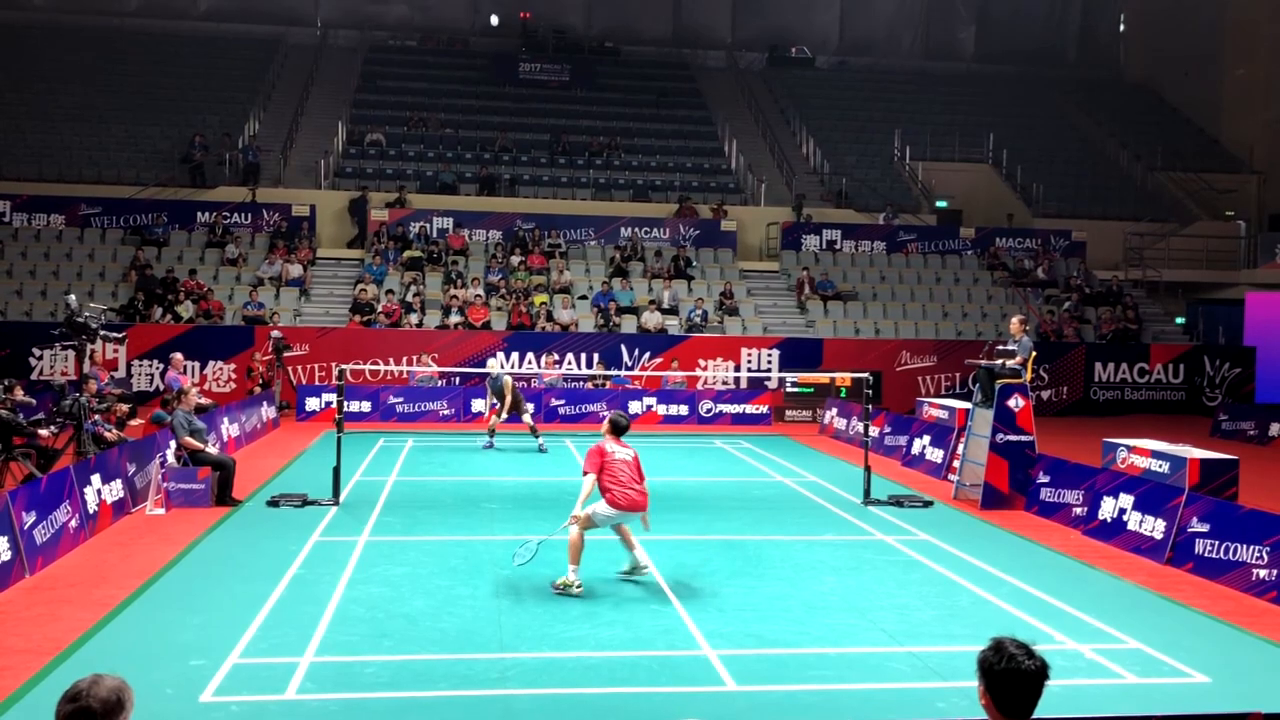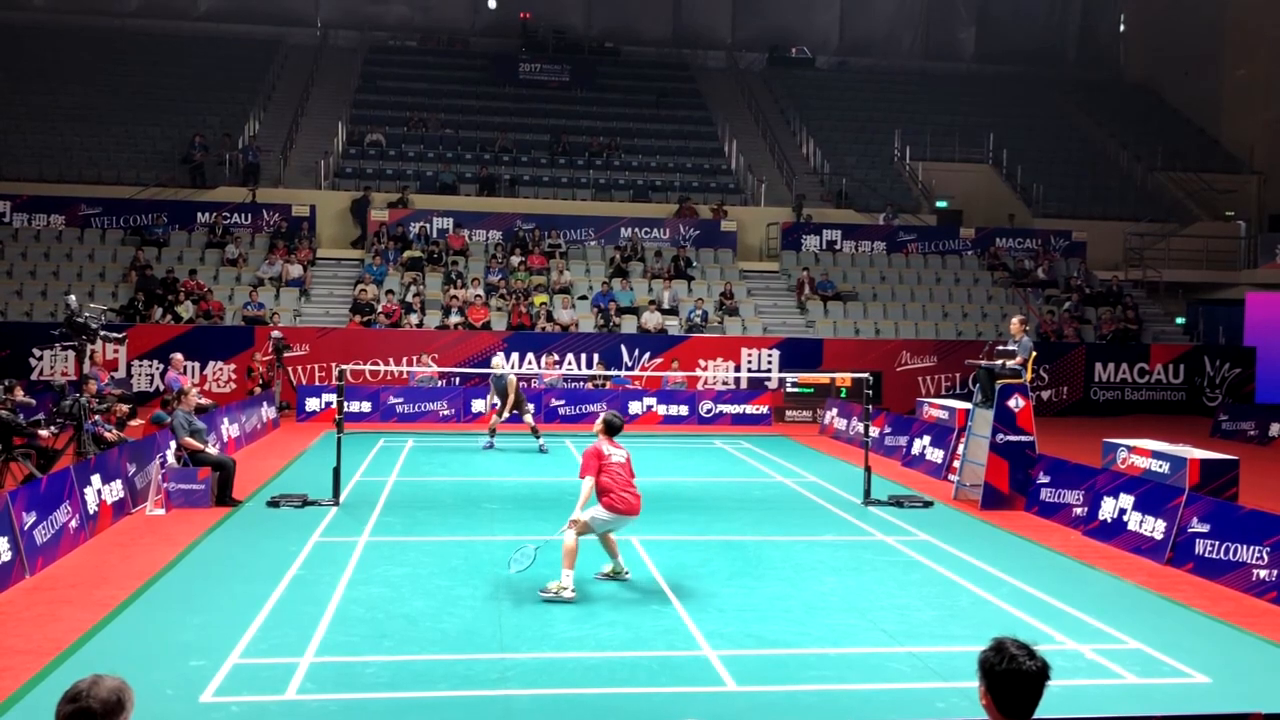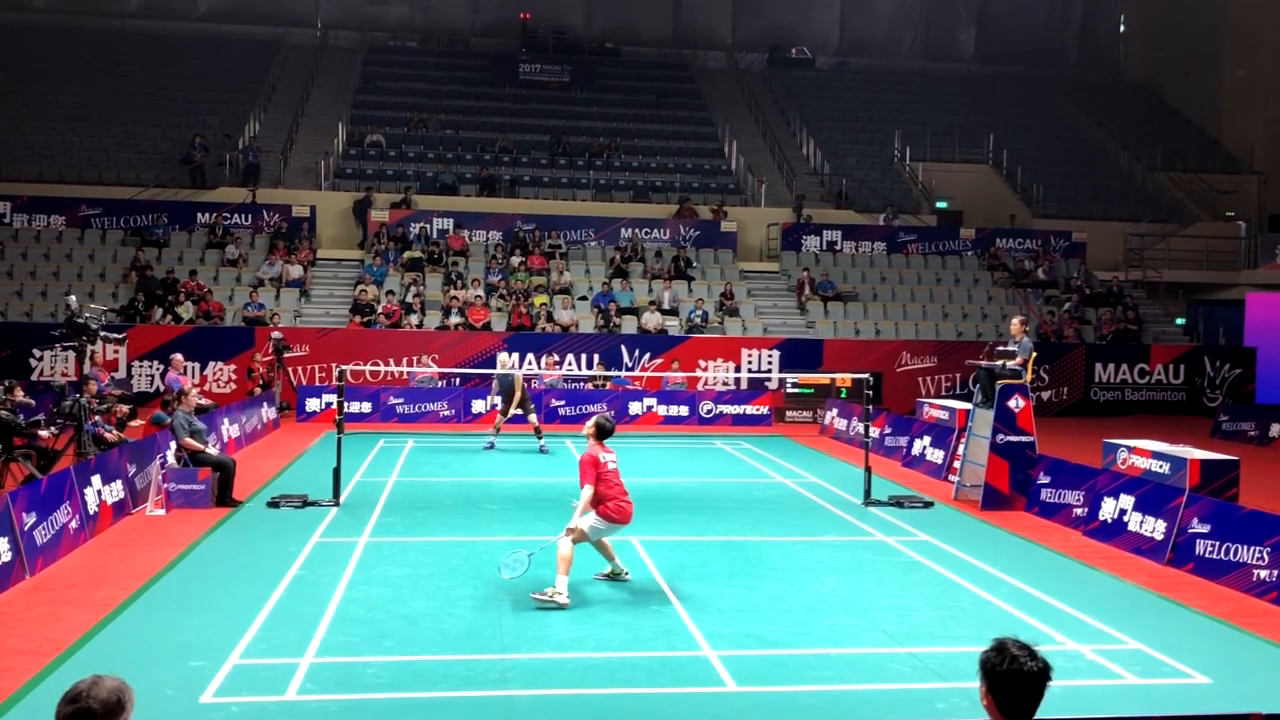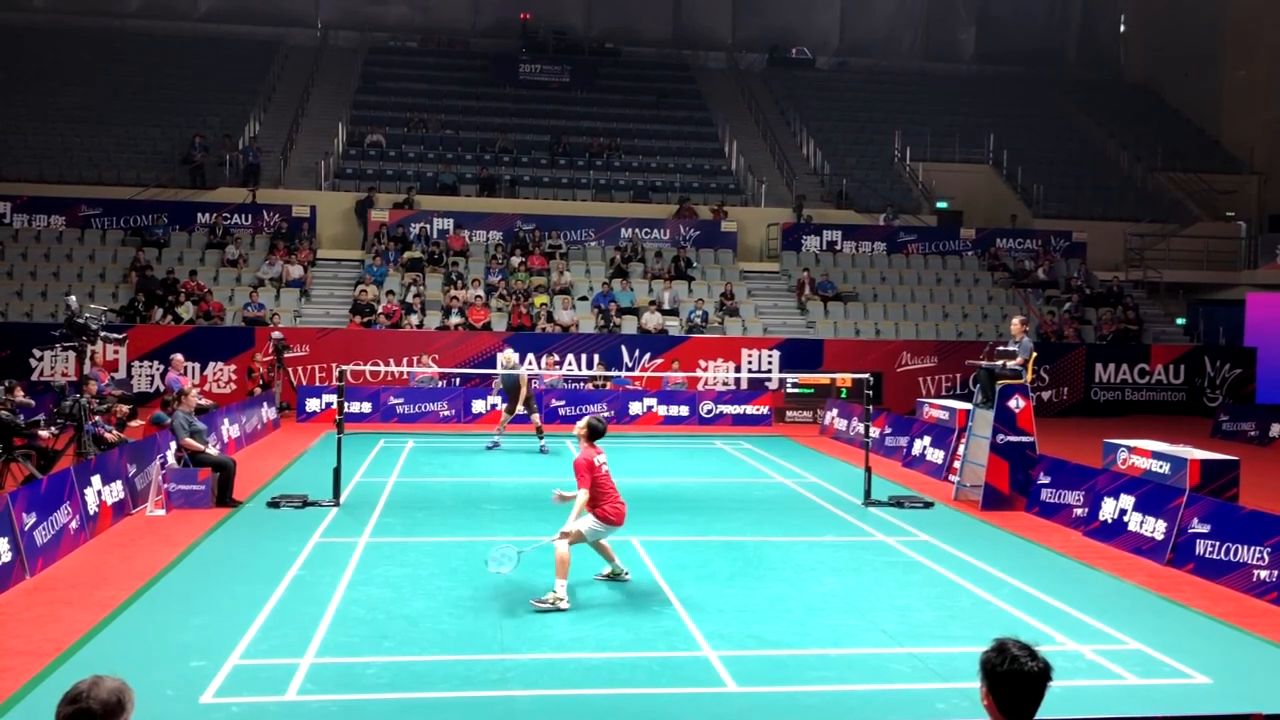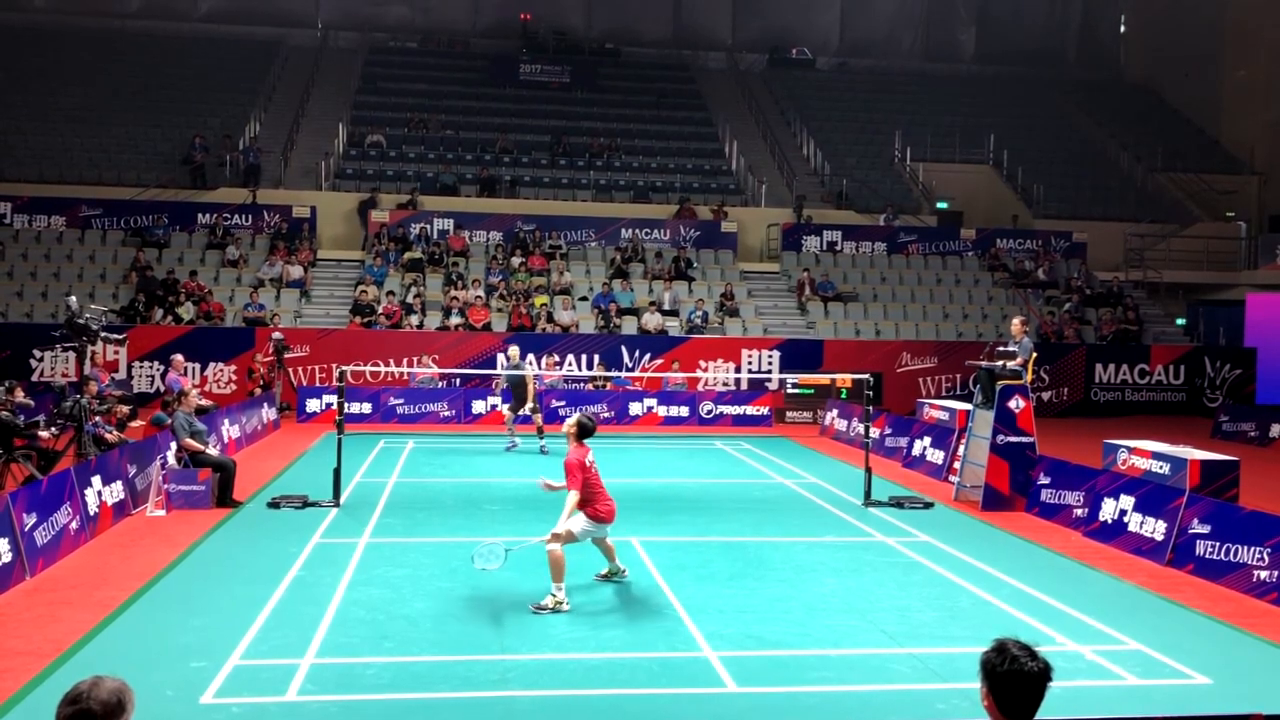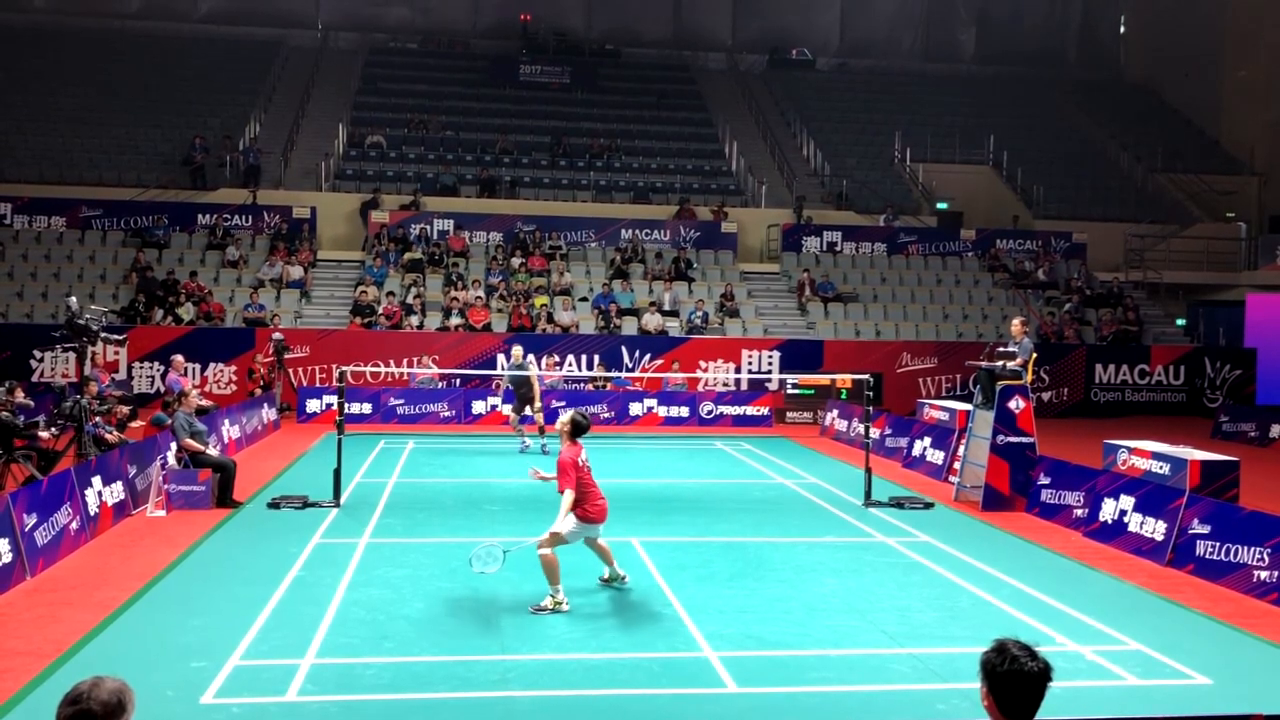
dt=0.3s
person 1, frame 1
left shoulder: (598, 448)
right shoulder: (630, 451)
left elbow: (590, 479)
left wrist: (578, 507)
right wrist: (644, 514)
left hip: (619, 502)
right hip: (640, 503)
left knee: (577, 526)
right knee: (616, 521)
left ankle: (572, 581)
right ankle: (639, 563)
person 1, frame 2
left shoulder: (594, 450)
right shoulder: (623, 451)
left elbow: (589, 482)
left wrist: (578, 510)
left hip: (614, 506)
right hip: (634, 506)
left knee: (572, 531)
right knee: (600, 528)
left ankle: (566, 586)
right ankle: (618, 569)
person 1, frame 3
left shoulder: (589, 456)
right shoulder: (609, 453)
left elbow: (589, 490)
left wrist: (575, 519)
right wrist: (587, 507)
left hip: (610, 513)
right hip: (625, 510)
left knee: (566, 539)
right knee: (592, 533)
left ankle: (560, 591)
right ankle: (618, 570)
person 1, frame 4
left shoulder: (582, 459)
right shoulder: (597, 452)
left elbow: (585, 494)
left wrist: (570, 523)
right wrist: (570, 496)
left hip: (605, 515)
right hip: (617, 511)
left knee: (562, 540)
right knee: (590, 535)
left ankle: (559, 596)
right ankle: (618, 570)
person 1, frame 5
left shoulder: (573, 458)
right shoulder: (584, 450)
left elbow: (575, 494)
left wrist: (561, 524)
right wrist: (557, 486)
left hip: (595, 513)
right hip: (606, 508)
left knee: (553, 542)
right knee: (598, 537)
left ankle: (558, 598)
right ankle: (616, 569)
person 1, frame 6
left shoulder: (566, 457)
right shoulder: (577, 447)
left elbow: (569, 492)
left wrist: (559, 522)
right wrist: (549, 477)
left hip: (586, 513)
right hip: (598, 507)
left knee: (544, 545)
right knee: (592, 539)
left ankle: (557, 599)
right ankle: (616, 575)
